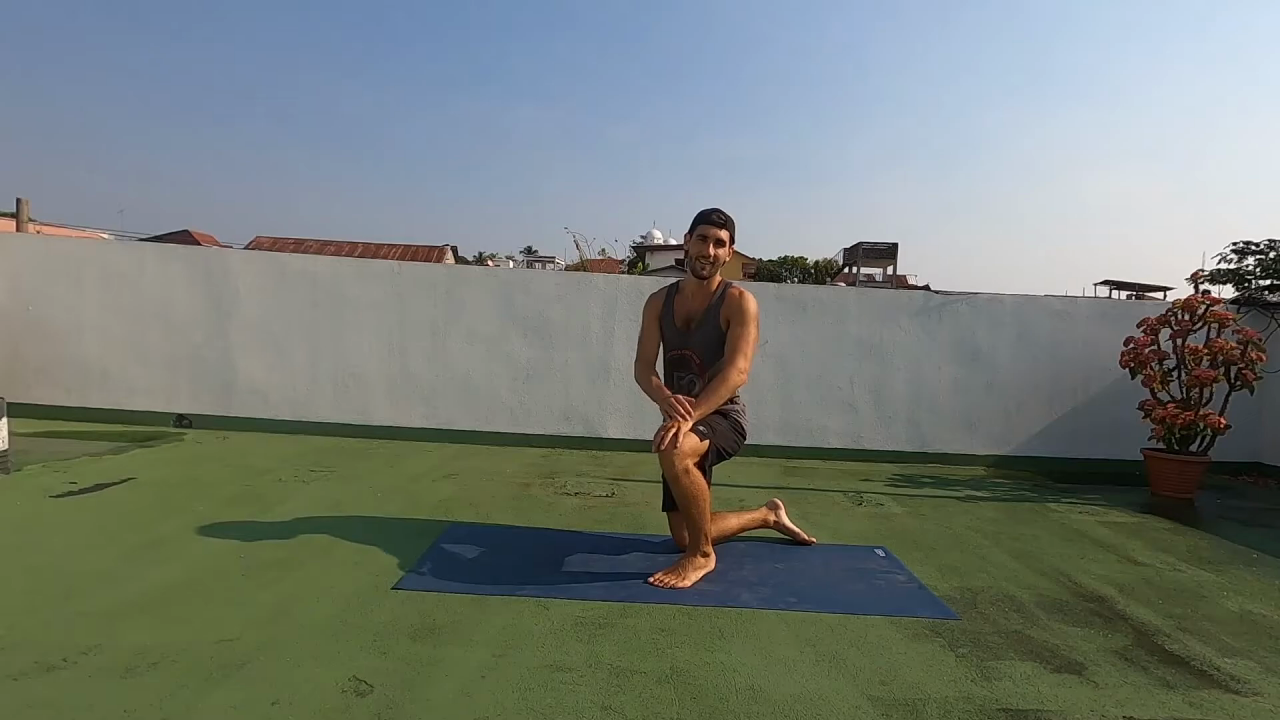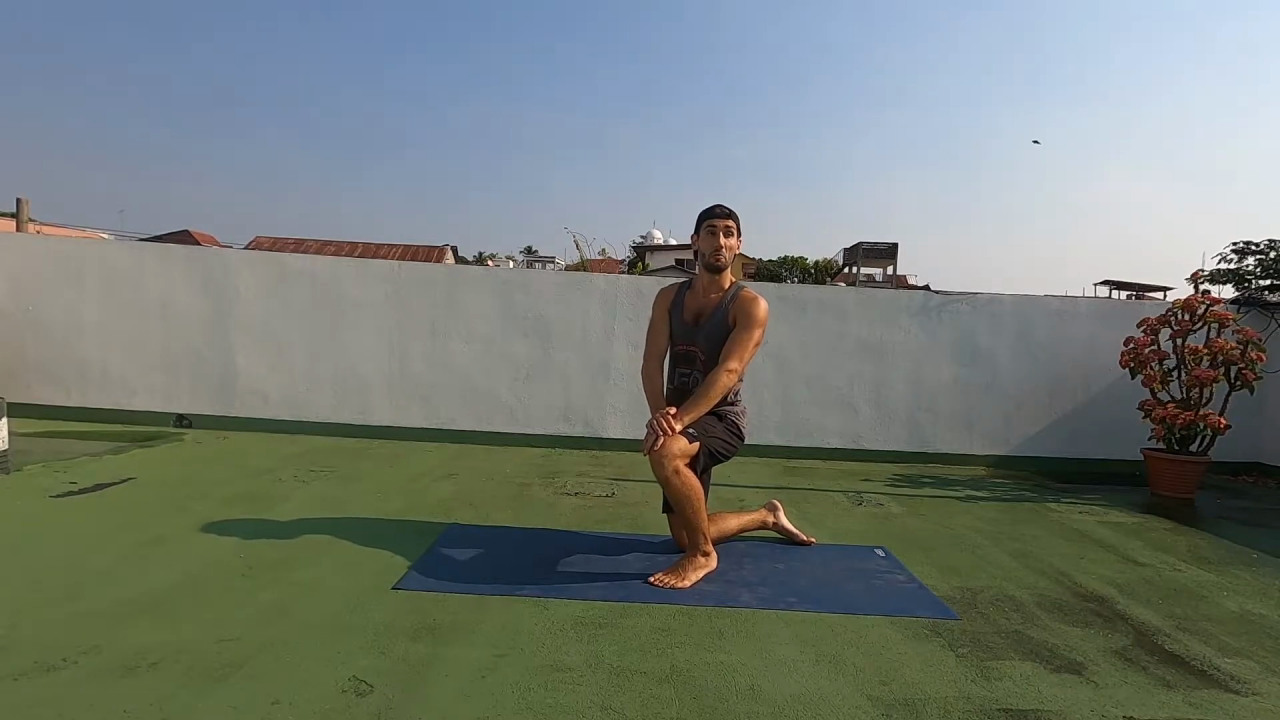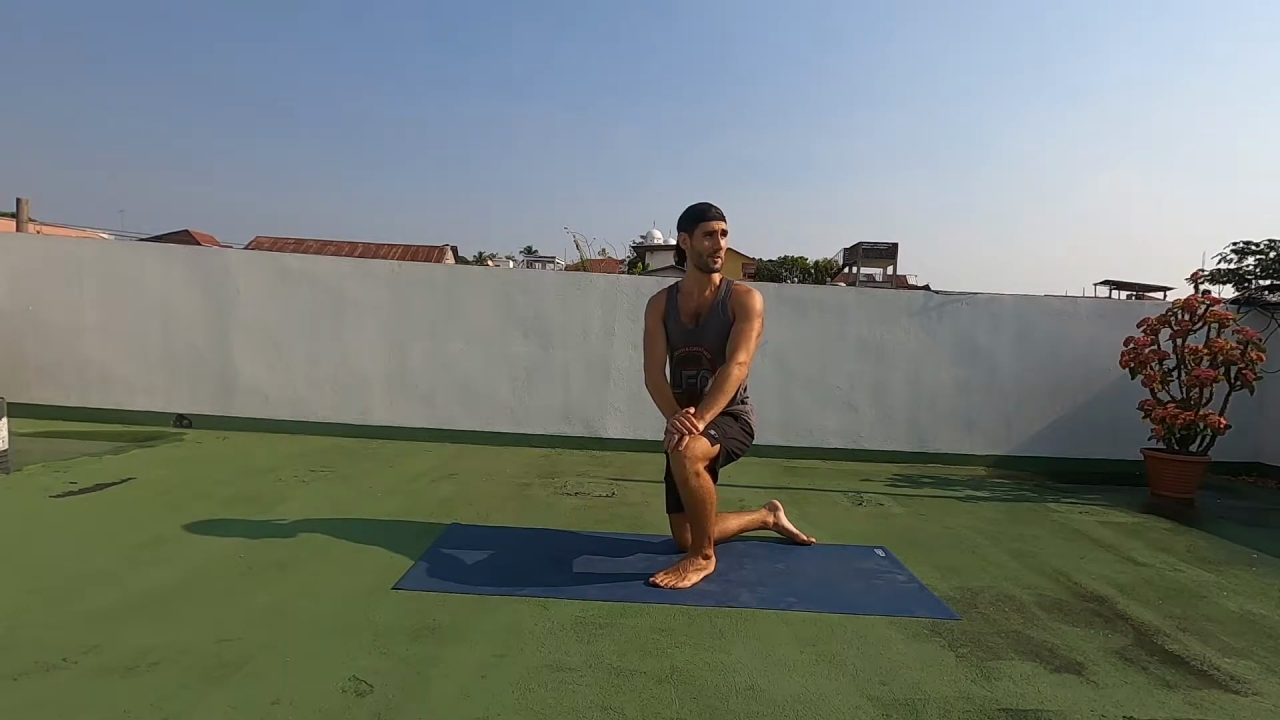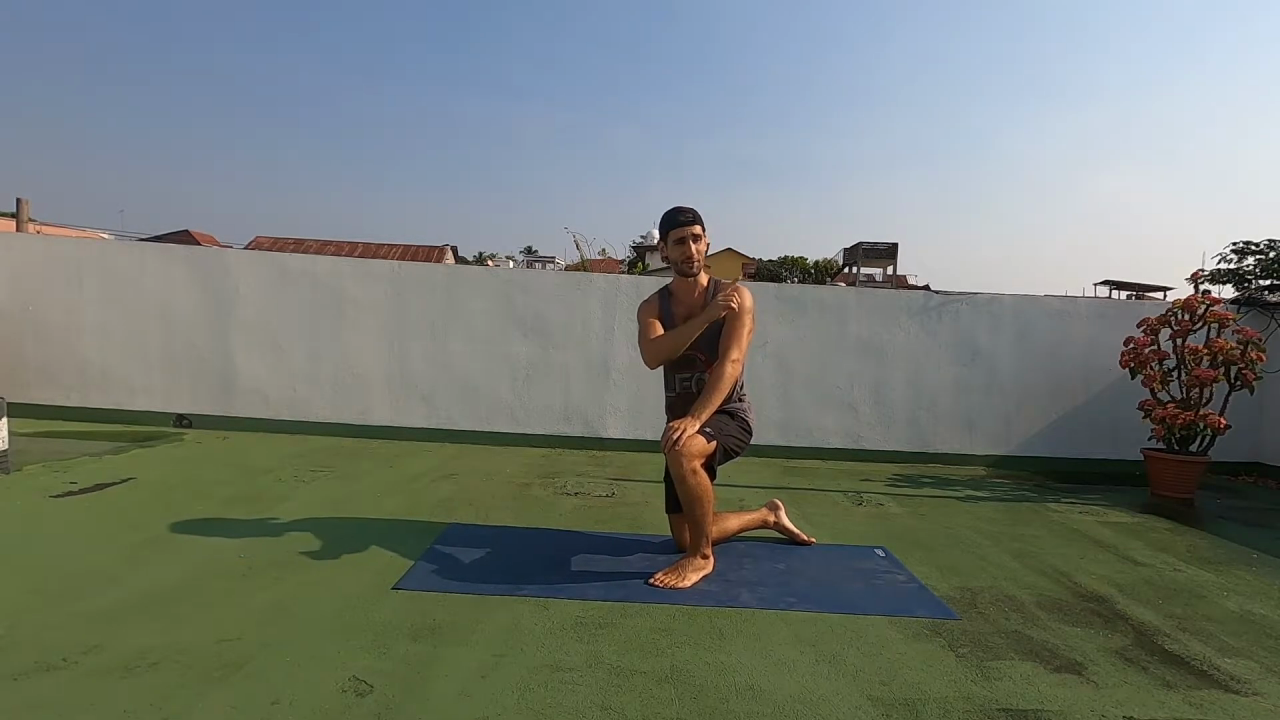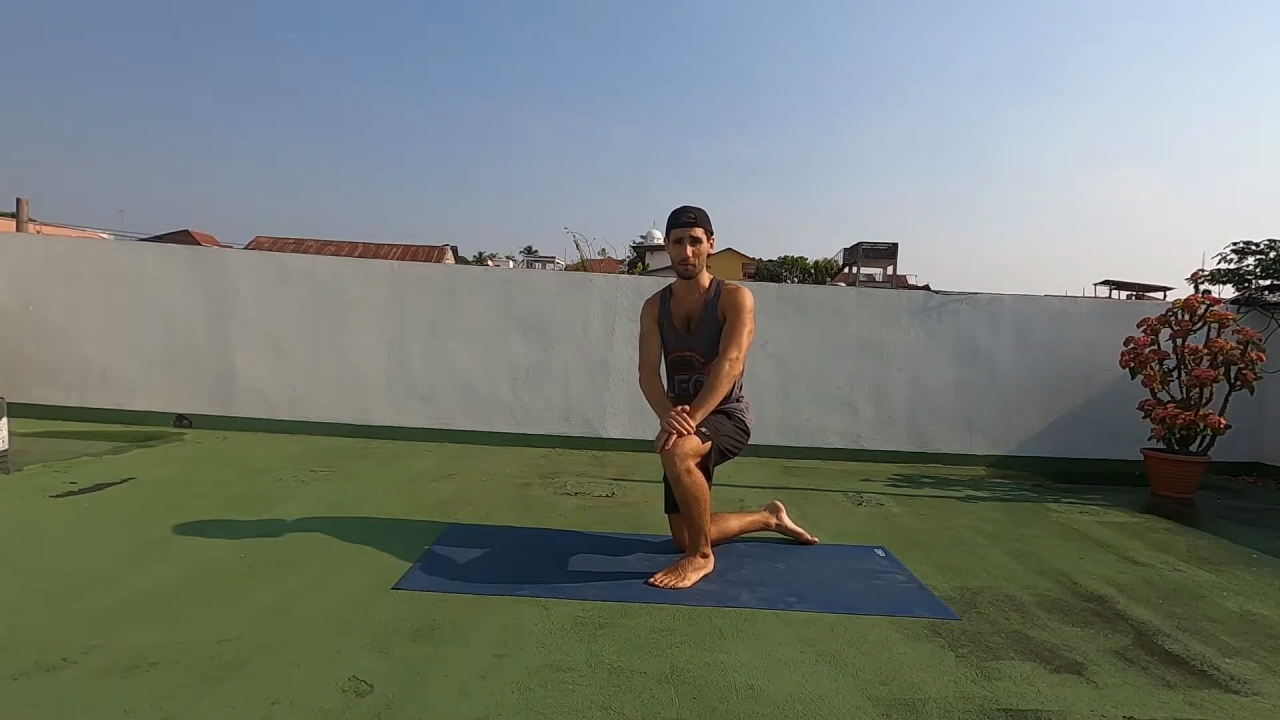
dt=1s
person 1, frame 1
left shoulder: (738, 301)
right shoulder: (658, 302)
left elbow: (737, 370)
right elbow: (643, 368)
left wrist: (688, 417)
right wrist: (666, 399)
left hip: (722, 417)
right hip: (683, 421)
left knee: (674, 453)
right knee: (683, 535)
left ankle: (702, 555)
right ankle: (767, 515)
person 1, frame 2
left shoulder: (750, 305)
right shoulder: (669, 297)
left elbow: (727, 372)
right elbow: (652, 364)
left wrist: (678, 421)
right wrist: (659, 414)
left hip: (721, 420)
right hip: (683, 423)
left knee: (664, 453)
right knee: (684, 536)
left ankle: (703, 555)
right ankle: (767, 517)
person 1, frame 3
left shoulder: (744, 299)
right shoulder: (660, 304)
left elbow: (736, 367)
right elbow: (654, 373)
left wrist: (700, 420)
right wrist: (674, 416)
left hip: (730, 419)
right hip: (684, 423)
left knee: (686, 453)
right knee: (685, 537)
left ankle: (703, 558)
right ankle: (767, 517)
person 1, frame 4
left shoulder: (737, 297)
right shoulder: (652, 307)
left elbow: (730, 362)
right elbow: (653, 357)
left wrist: (694, 420)
right wrist: (708, 314)
left hip: (728, 416)
right hip: (682, 422)
left knee: (682, 451)
right knee: (684, 537)
left ankle: (701, 557)
right ankle: (767, 516)
person 1, frame 5
left shoulder: (735, 298)
right shoulder: (654, 307)
left elbow: (730, 363)
right elbow: (648, 372)
left wrist: (691, 419)
right wrist: (668, 415)
left hip: (726, 416)
right hip: (685, 423)
left knee: (676, 452)
right knee: (684, 537)
left ankle: (701, 557)
right ankle: (768, 518)
